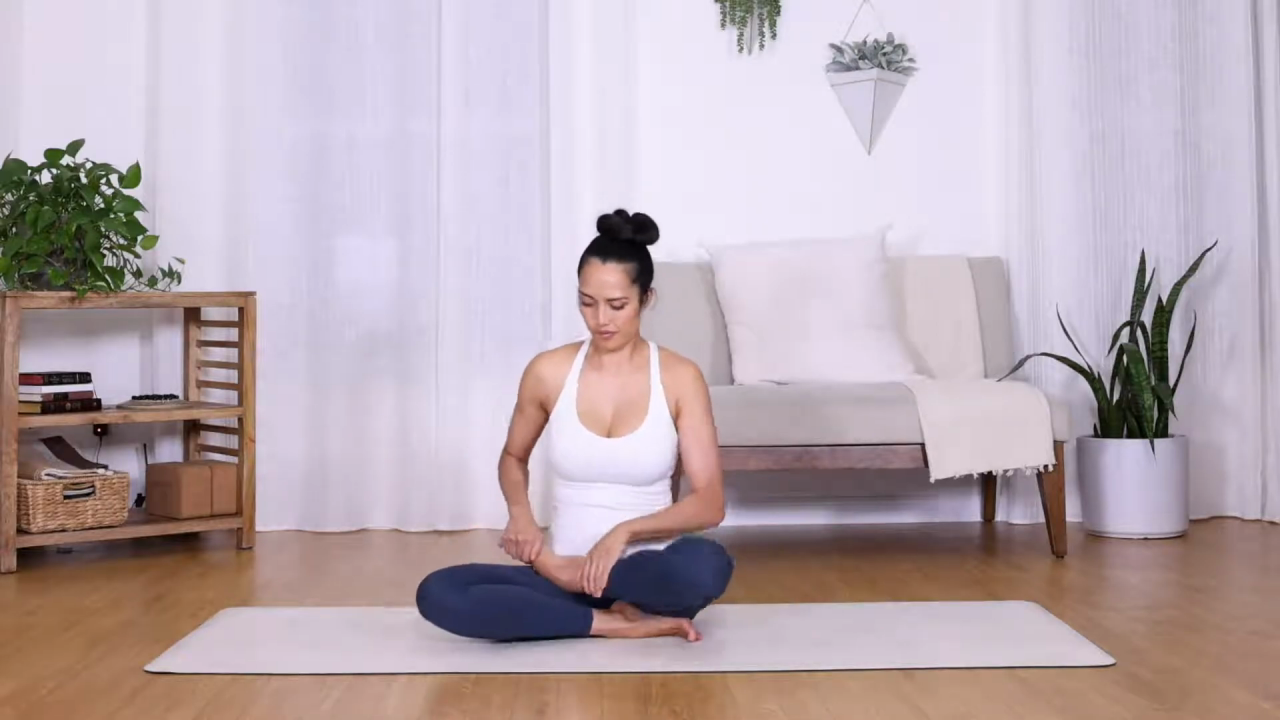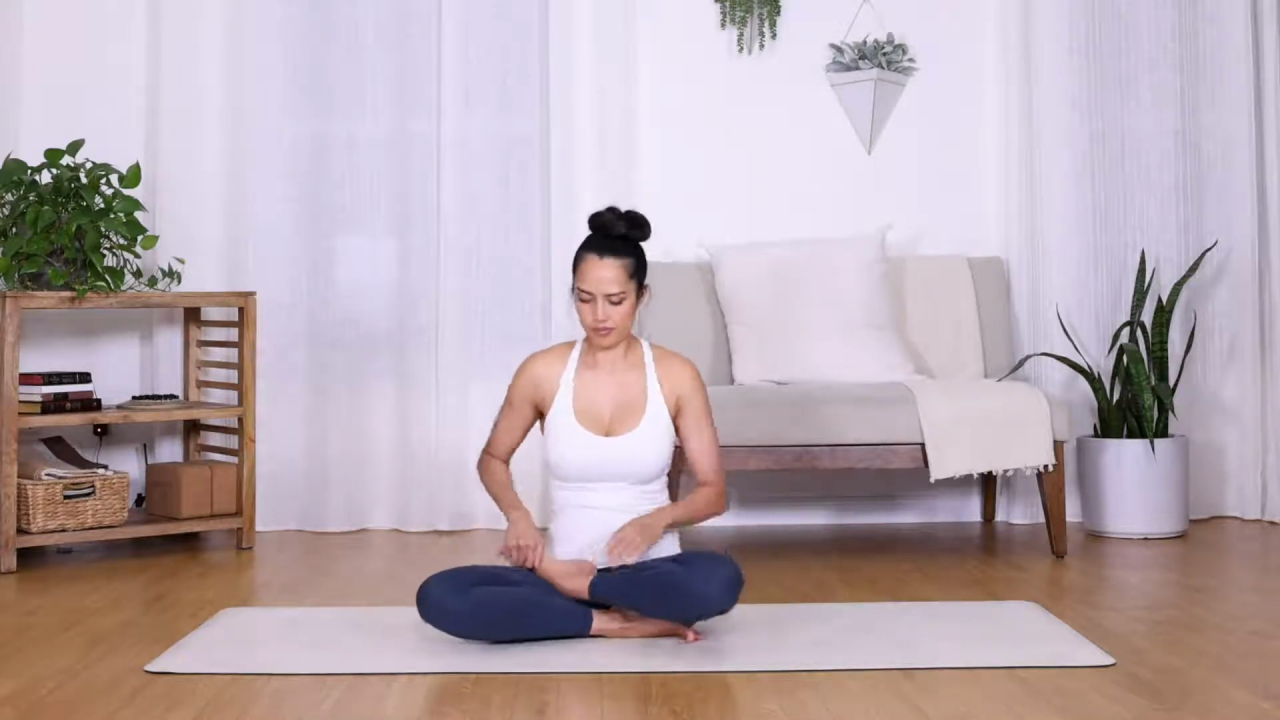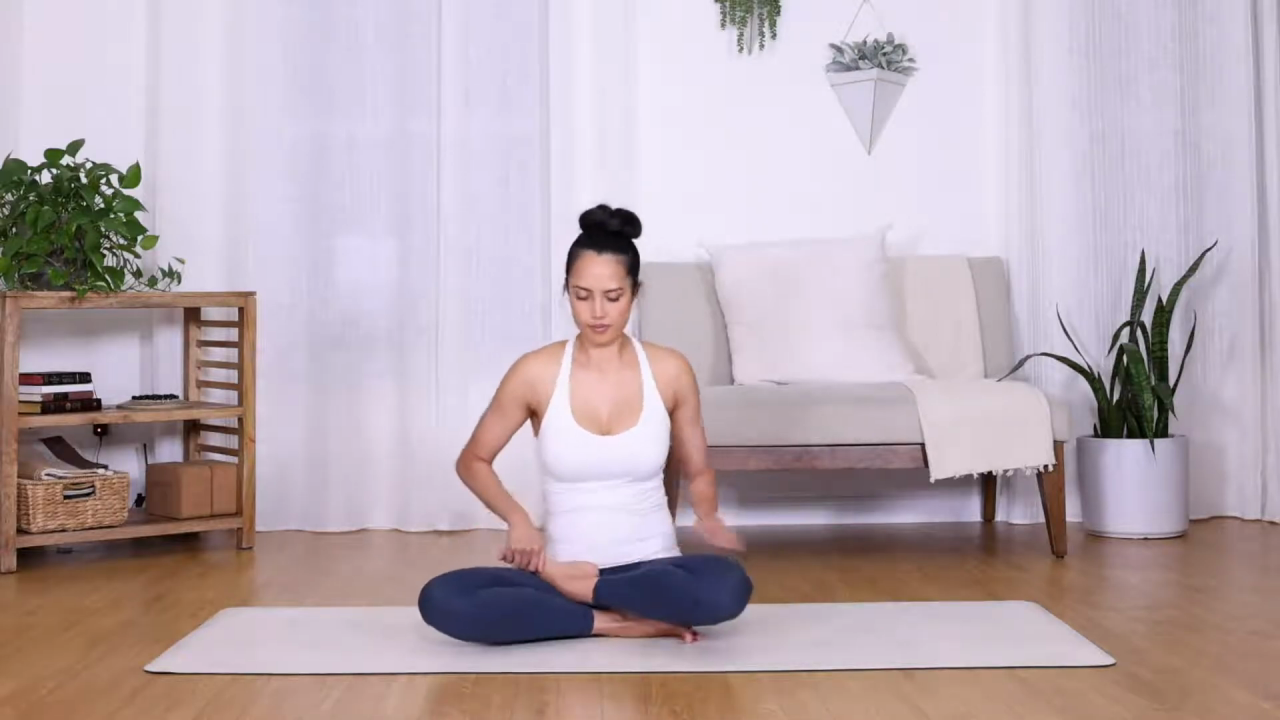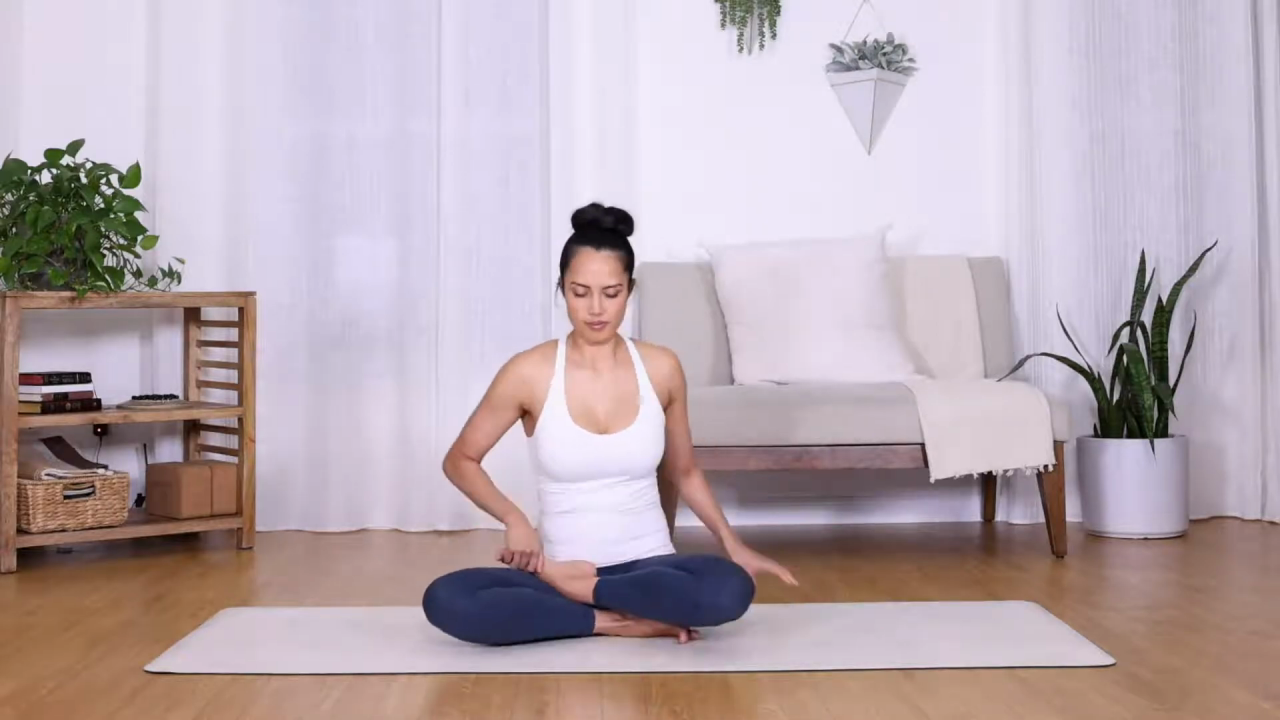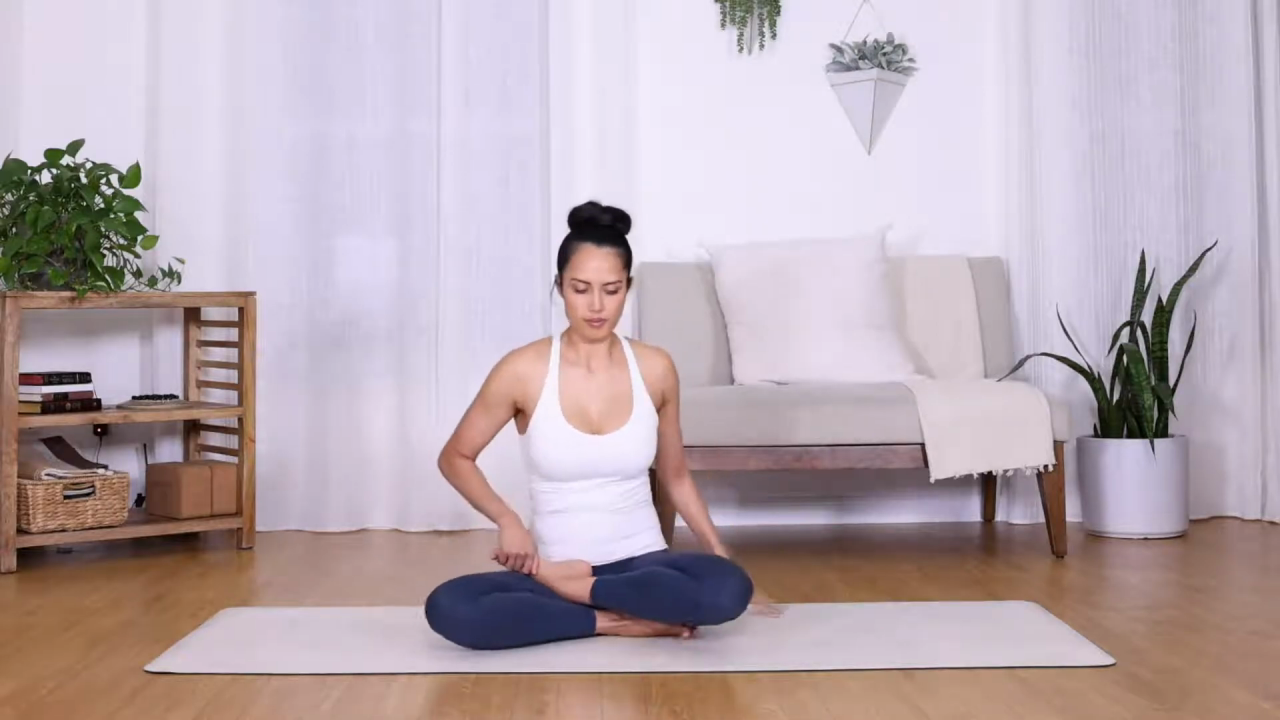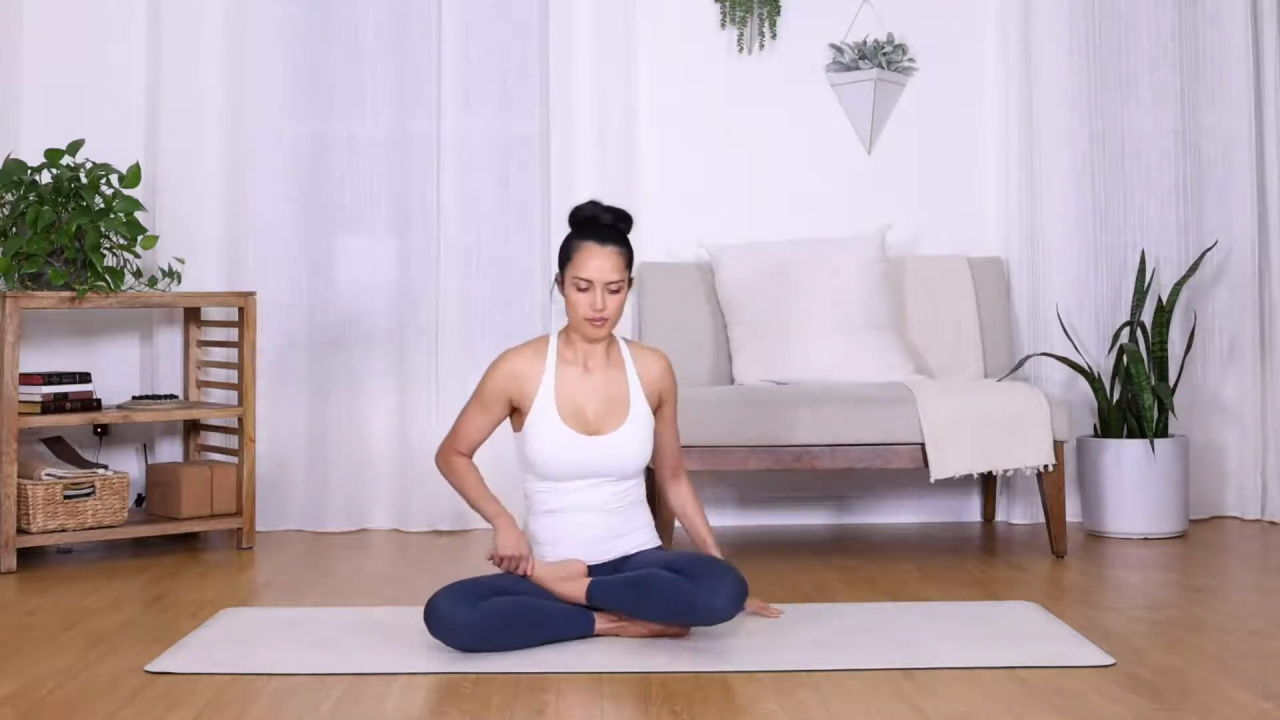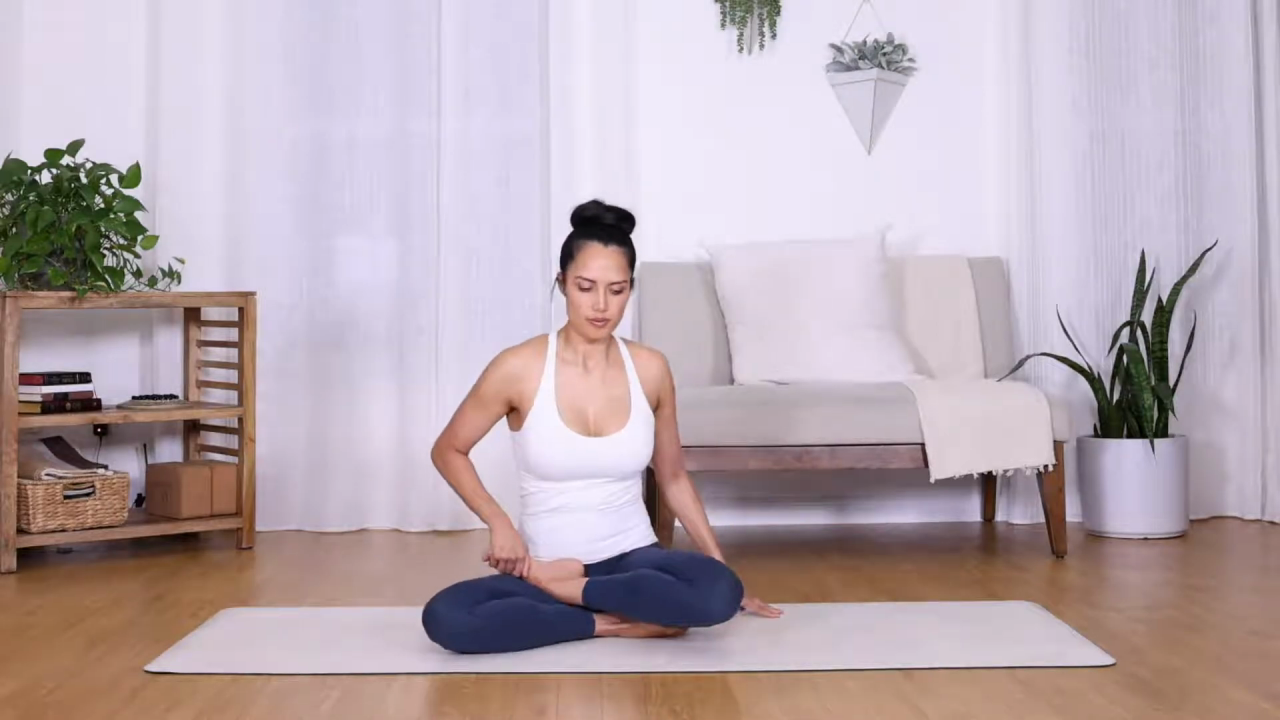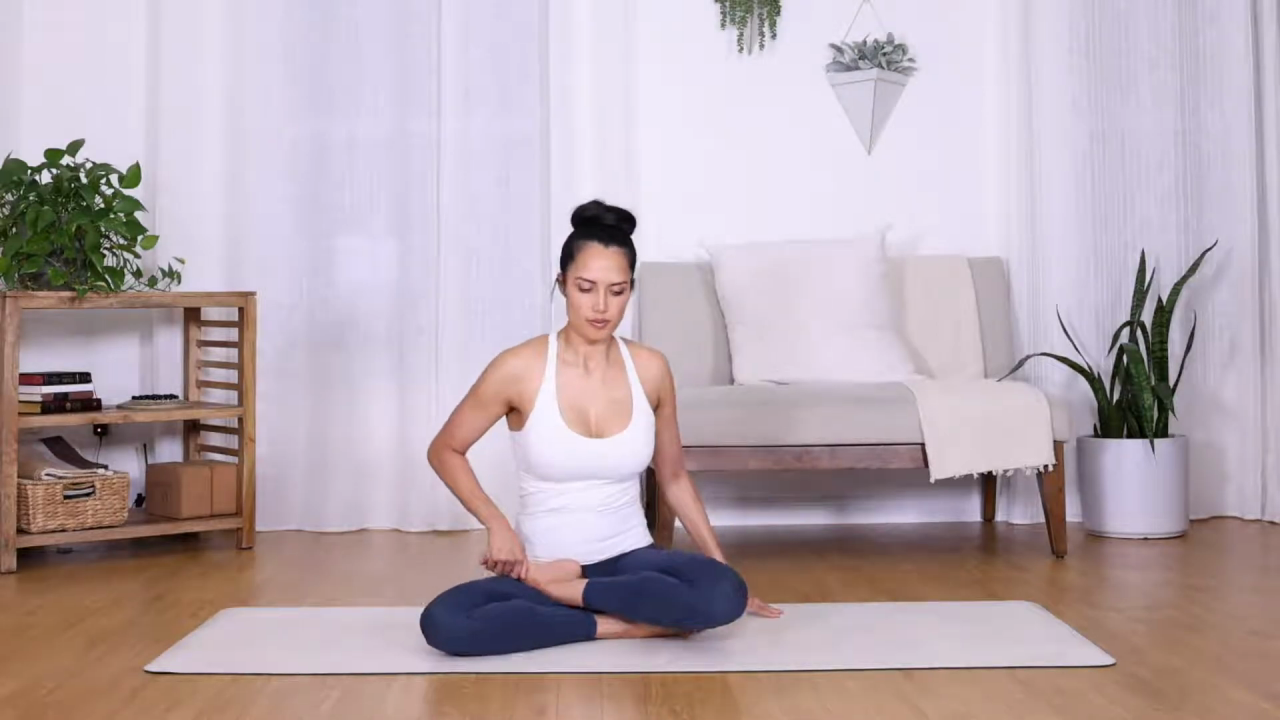
dt=0.1s
person 1, frame 1
left shoulder: (680, 377)
right shoulder: (548, 372)
left elbow: (710, 503)
right elbow: (513, 457)
left wrist: (626, 531)
right wrist: (521, 511)
left hip: (647, 571)
right hip: (564, 570)
left knee: (708, 565)
right knee: (437, 595)
left ankle: (570, 576)
right ankle: (614, 623)
person 1, frame 2
left shoulder: (675, 374)
right shoulder: (542, 372)
left elbow: (714, 490)
right elbow: (492, 459)
left wrist: (656, 520)
right wrist: (518, 516)
left hip: (650, 572)
right hip: (565, 569)
left knee: (719, 581)
right knee: (437, 597)
left ankle: (577, 584)
right ankle: (614, 622)
person 1, frame 3
left shoulder: (670, 371)
right shoulder: (535, 372)
left elbow: (698, 473)
right elbow: (473, 460)
left wrist: (709, 519)
right wrist: (518, 518)
left hip: (649, 570)
right hip: (564, 568)
left knee: (729, 588)
right knee: (440, 600)
left ankle: (577, 590)
right ankle: (614, 621)
person 1, frame 4
left shoulder: (661, 368)
right shoulder: (529, 372)
left elbow: (684, 471)
right elbow: (460, 460)
left wrist: (732, 543)
right wrist: (513, 519)
left hip: (649, 565)
right hip: (561, 567)
left knee: (731, 590)
right knee: (445, 600)
left ankle: (577, 588)
right ankle: (614, 621)
person 1, frame 5
left shoulder: (654, 368)
right shoulder: (523, 370)
right elbow: (455, 458)
left wrist: (724, 559)
right wrist: (508, 520)
left hip: (642, 563)
right hip: (556, 567)
left knee: (728, 590)
right knee: (447, 609)
left ankle: (572, 590)
right ankle: (618, 620)
person 1, frame 6
left shoulder: (652, 369)
right shoulder: (519, 369)
left elbow: (673, 478)
right elbow: (452, 455)
left wrist: (720, 564)
right wrist: (503, 521)
left hip: (637, 560)
right hip: (551, 567)
left knee: (722, 592)
right knee: (446, 615)
left ankle: (569, 590)
right ankle: (617, 620)
person 1, frame 7
left shoulder: (650, 369)
right shoulder: (518, 368)
left elbow: (673, 477)
right elbow: (447, 451)
left wrist: (721, 566)
right wrist: (499, 523)
left hip: (633, 558)
right hip: (547, 566)
left knee: (718, 594)
right knee: (445, 620)
left ankle: (566, 591)
right ankle: (615, 621)
person 1, frame 8
left shoulder: (650, 368)
right shoulder: (519, 369)
left elbow: (673, 476)
right elbow: (444, 451)
left wrist: (722, 566)
right wrist: (497, 525)
left hip: (630, 558)
right hip: (544, 566)
left knee: (722, 595)
right knee: (443, 624)
left ankle: (565, 592)
right ankle: (619, 622)
